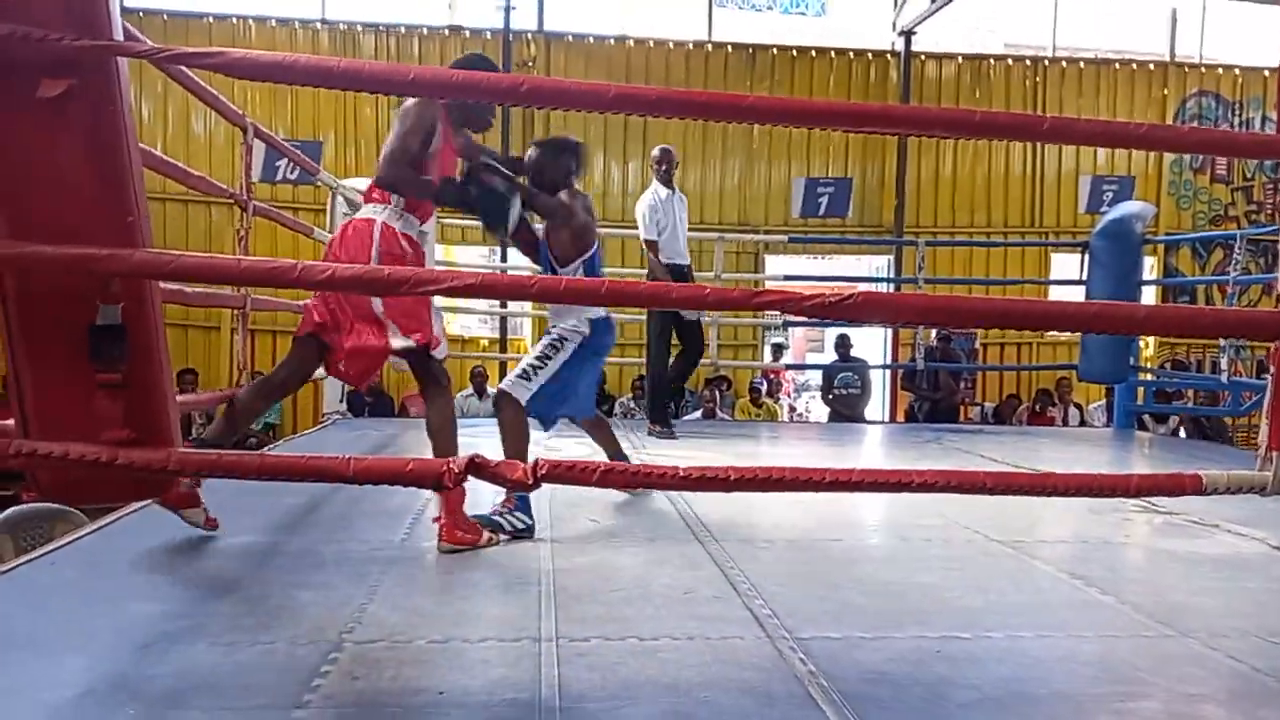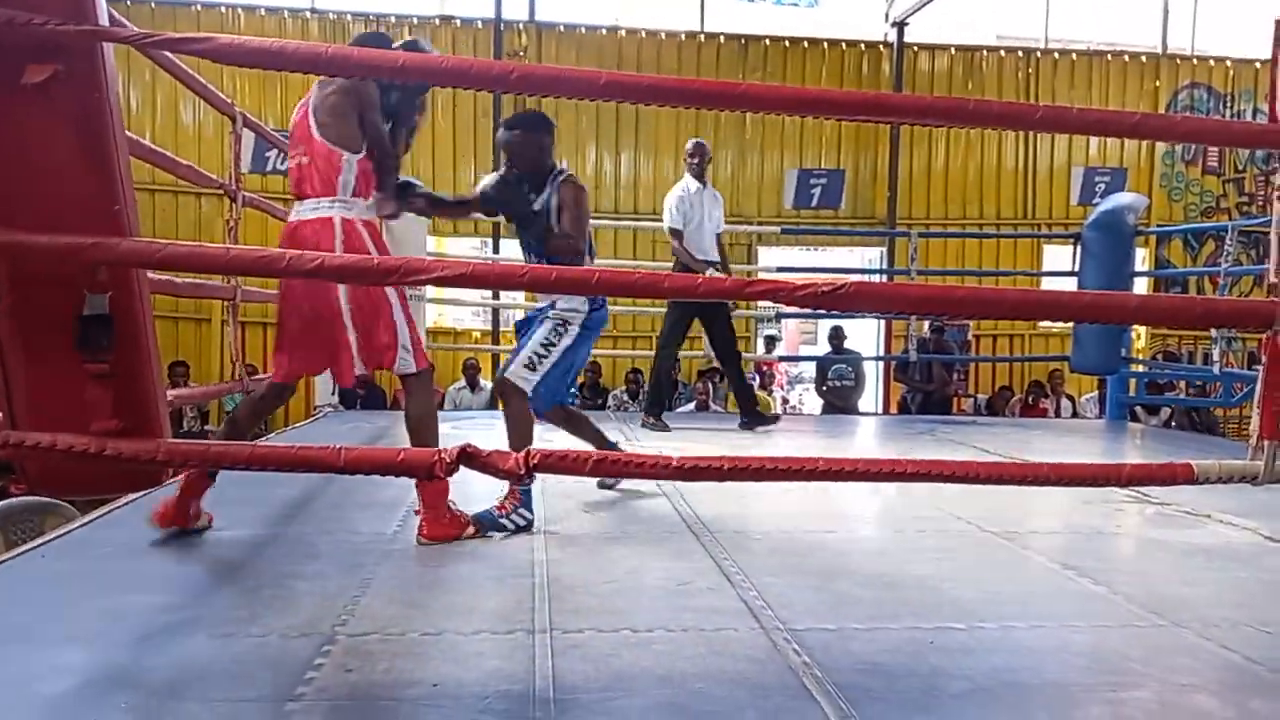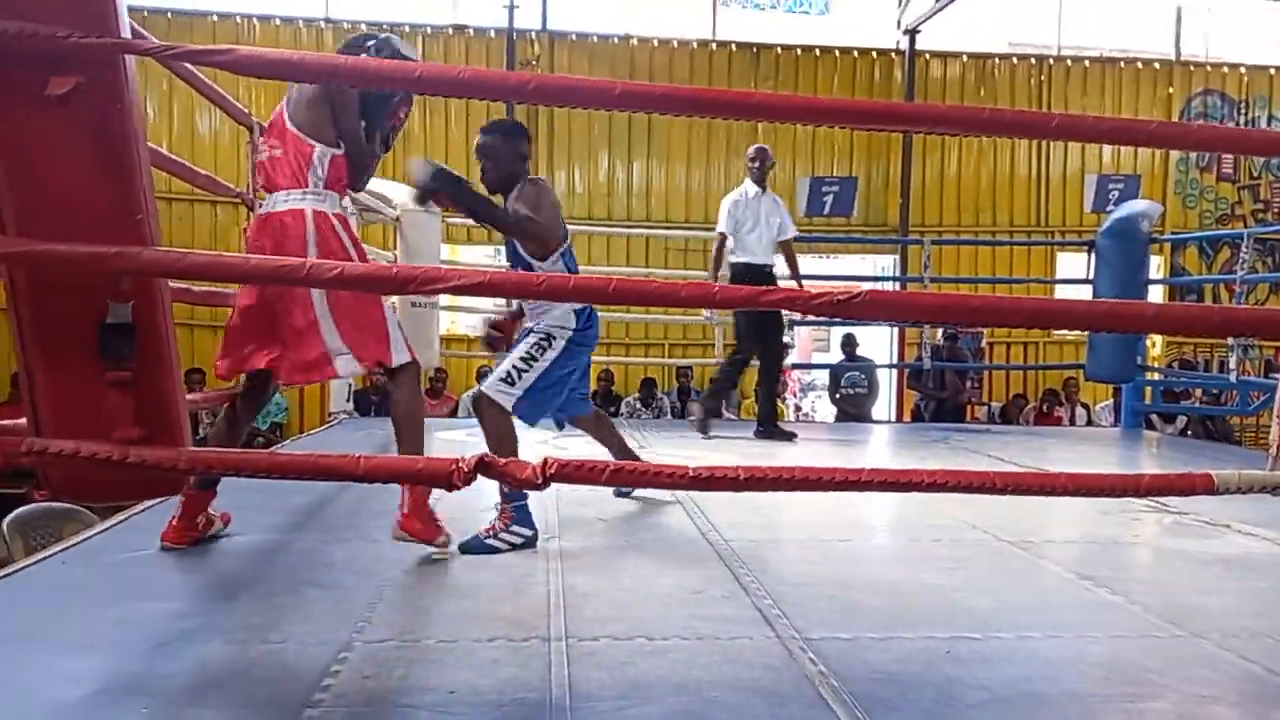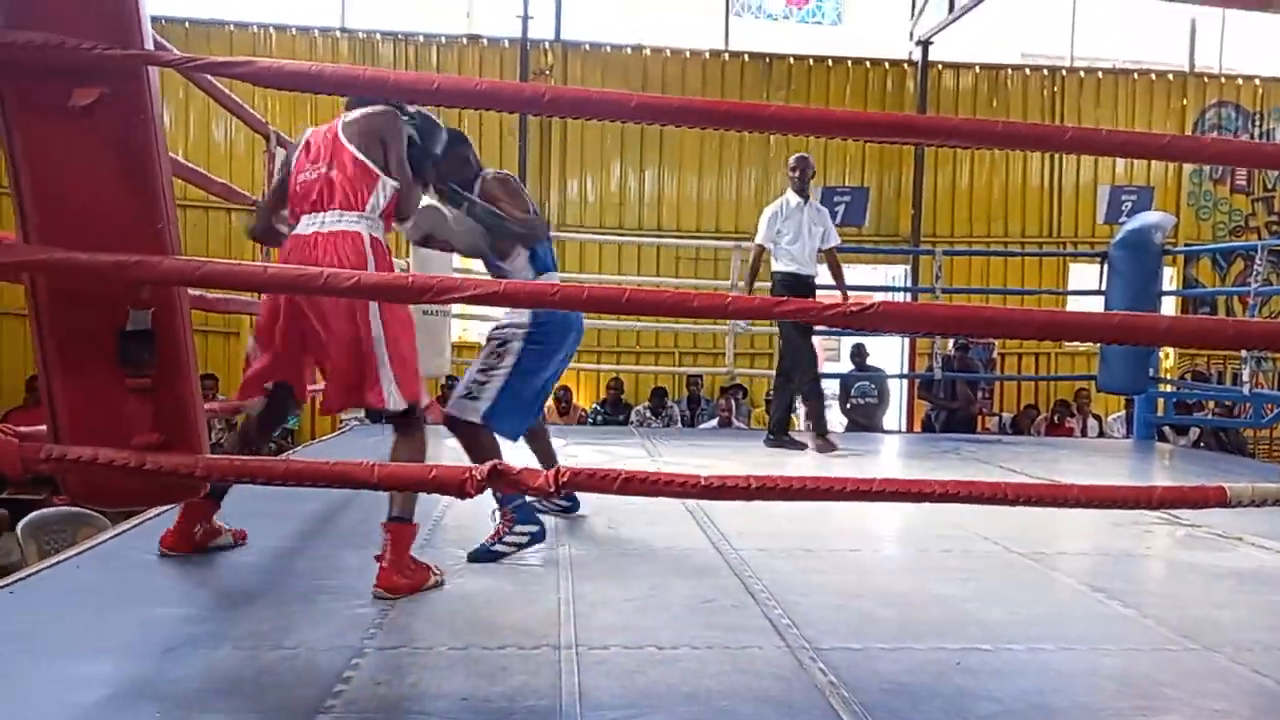
dt=0.3s
person 1, frame 1
left shoulder: (450, 131)
right shoulder: (426, 109)
right elbow: (397, 182)
right wrist: (454, 189)
right hip: (379, 243)
left knee: (297, 367)
right knee: (432, 372)
right ankle: (454, 521)
person 1, frame 2
left shoulder: (314, 101)
right shoulder: (357, 84)
right elbow: (387, 172)
right wrist: (405, 119)
left hip: (304, 236)
right hip: (342, 237)
left knee: (286, 377)
right knee: (414, 370)
left ankle: (189, 495)
right ankle: (436, 512)
person 1, frame 3
left shoulder: (297, 100)
right shoulder: (338, 82)
right elbow: (359, 170)
left wrist: (381, 124)
right wrist: (380, 116)
left hip: (269, 232)
right hip: (313, 231)
left knee: (257, 380)
right knee: (399, 366)
left ankle: (189, 515)
right ankle: (416, 506)
person 1, frame 4
left shoulder: (311, 141)
right shoulder: (386, 118)
left elbow: (261, 224)
right elbow: (403, 207)
right wrist: (415, 174)
left hip: (300, 254)
right hip: (353, 253)
left knee: (278, 401)
right knee: (405, 413)
left ankle: (193, 523)
right ankle: (397, 560)
person 2, frame 1
left shoulder: (571, 204)
right shoulder: (554, 202)
left elbow: (568, 221)
right elbow: (544, 257)
left wrist: (509, 180)
left hip: (581, 326)
right hip: (583, 324)
left knee: (510, 398)
right knee: (580, 408)
left ankle: (516, 506)
right ankle: (622, 465)
person 2, frame 2
left shoulder: (569, 189)
right shoulder: (509, 180)
left elbow: (574, 258)
right elbow: (460, 208)
left wrist: (526, 215)
right wrist: (412, 199)
left hip: (577, 309)
right hip: (547, 306)
left knee: (511, 385)
right knee: (547, 403)
left ankle: (518, 502)
right ankle: (614, 456)
person 2, frame 3
left shoulder: (536, 195)
right shoulder: (516, 198)
left elbow: (528, 225)
left wrist: (457, 196)
right wrist: (511, 320)
left hip: (563, 322)
right hip: (543, 321)
left knee: (489, 401)
right knee: (574, 406)
left ankle: (514, 517)
right ankle: (633, 465)
person 2, frame 4
left shoulder: (493, 184)
right shoulder: (474, 199)
left elbow: (532, 230)
left wrist: (494, 231)
left hip: (534, 321)
right hip: (554, 319)
left knee: (464, 415)
right knee: (523, 410)
left ankle: (518, 518)
right ankle: (559, 492)
person 3, frame 1
left shoulder: (681, 200)
right shoulder: (648, 203)
right elbow: (652, 254)
left wrist: (693, 281)
left hip: (682, 277)
right hip: (662, 278)
left knee: (695, 347)
right knee: (660, 352)
left ankle: (662, 402)
right ankle: (657, 419)
person 3, frame 2
left shoulder: (715, 197)
right shoulder: (678, 196)
right elbow: (676, 244)
right wrist: (705, 271)
left hip: (712, 273)
right hip: (688, 273)
left knee: (727, 345)
right knee: (669, 345)
left ankle: (749, 412)
right ankle: (652, 413)
person 3, frame 3
left shoulder: (778, 205)
right shoulder: (734, 201)
left elbow: (786, 248)
right elbow: (718, 246)
left wrist: (800, 288)
right wrist: (714, 286)
left hip: (768, 277)
right hip: (744, 275)
left knee: (773, 351)
right knee: (745, 349)
left ankle: (767, 421)
right ankle: (704, 405)
person 3, frame 4
left shoulder: (821, 213)
right shoulder: (775, 211)
left elbow: (830, 257)
right elbow: (757, 256)
left wrist: (844, 296)
right wrist: (746, 298)
left hip: (808, 286)
right hip: (786, 285)
left knee: (792, 361)
right knee: (804, 359)
left ankle: (777, 431)
right ankle: (819, 432)
